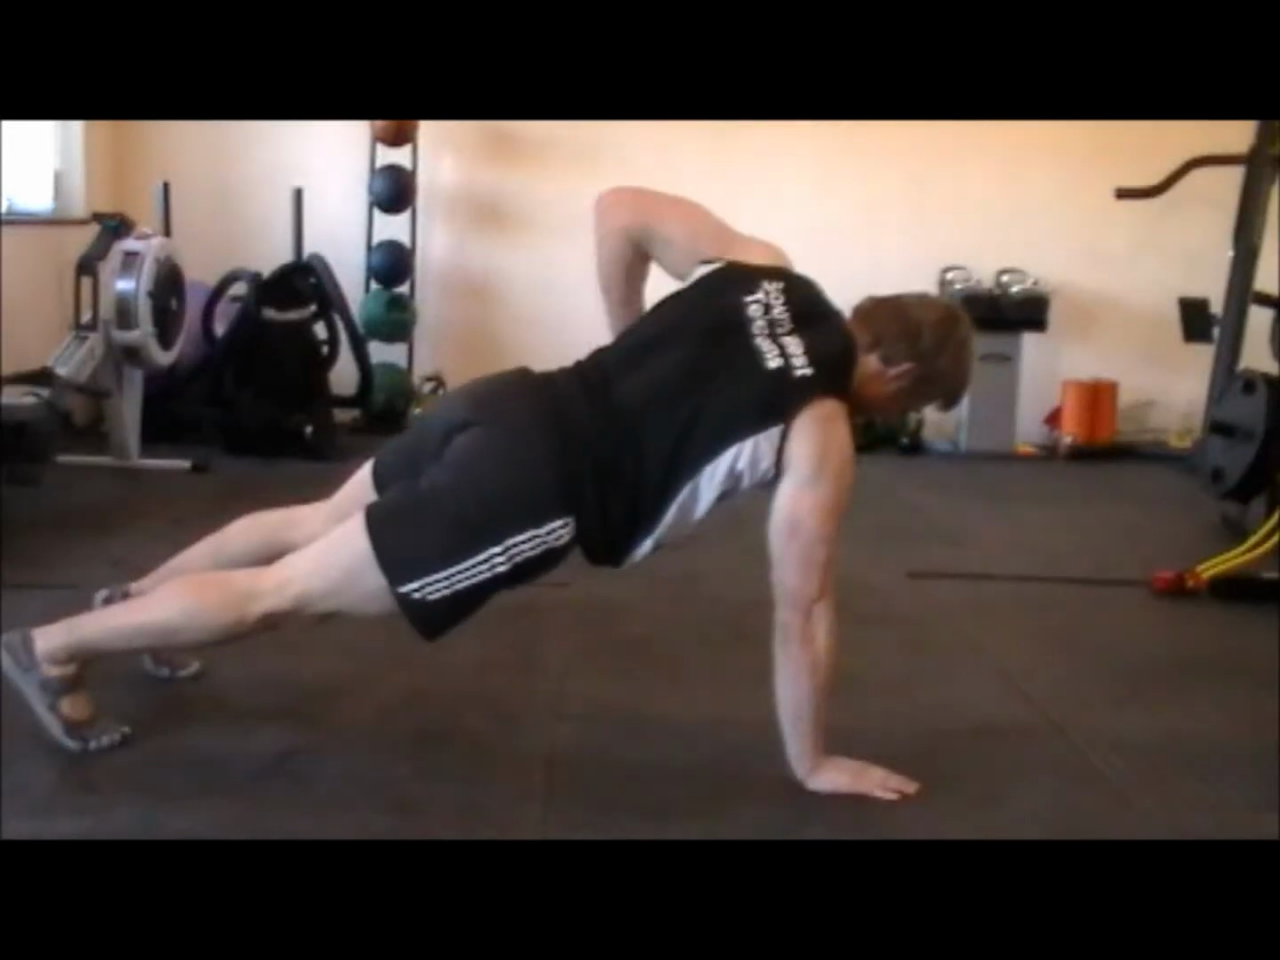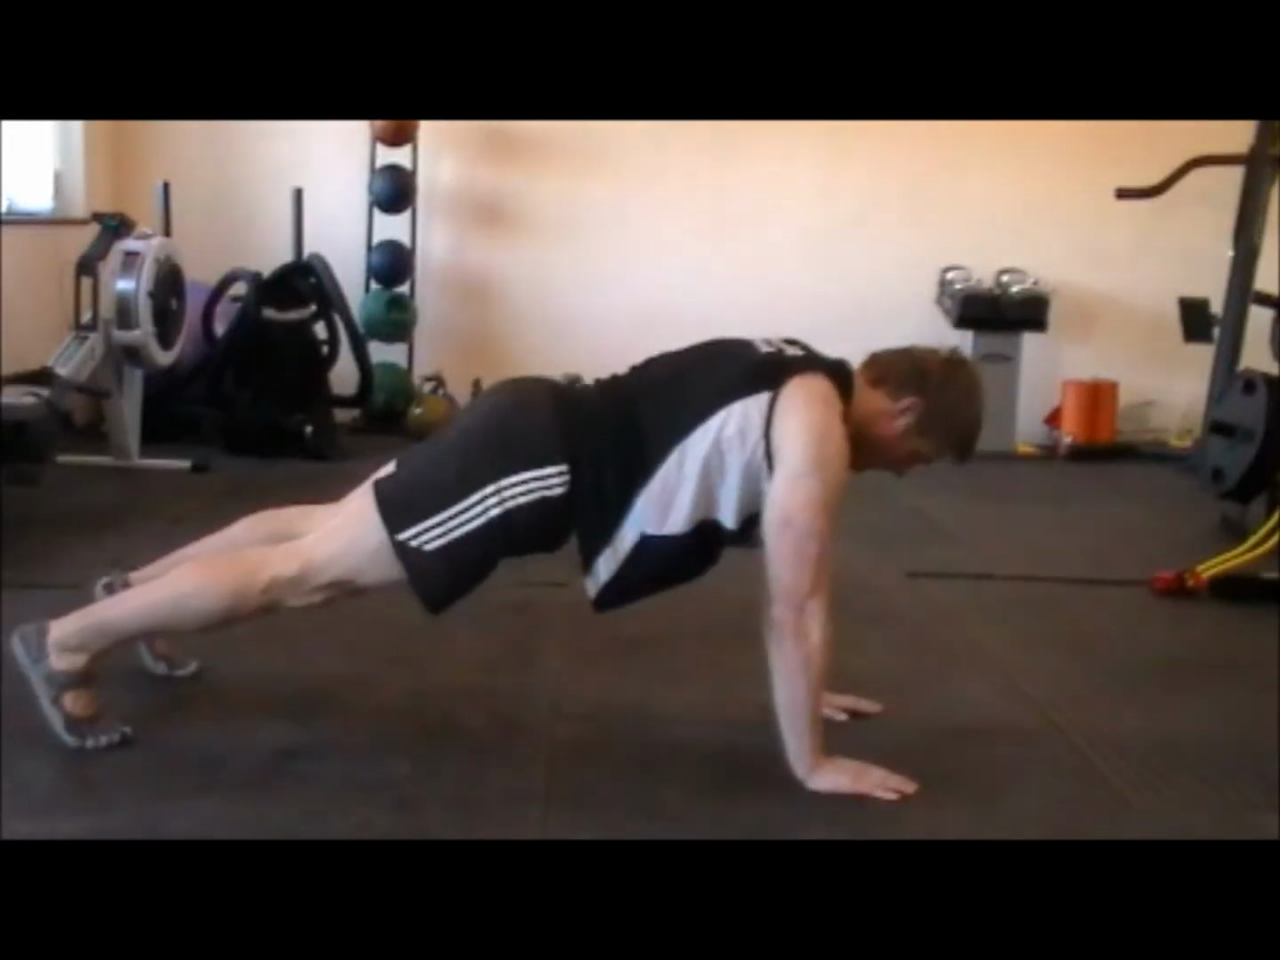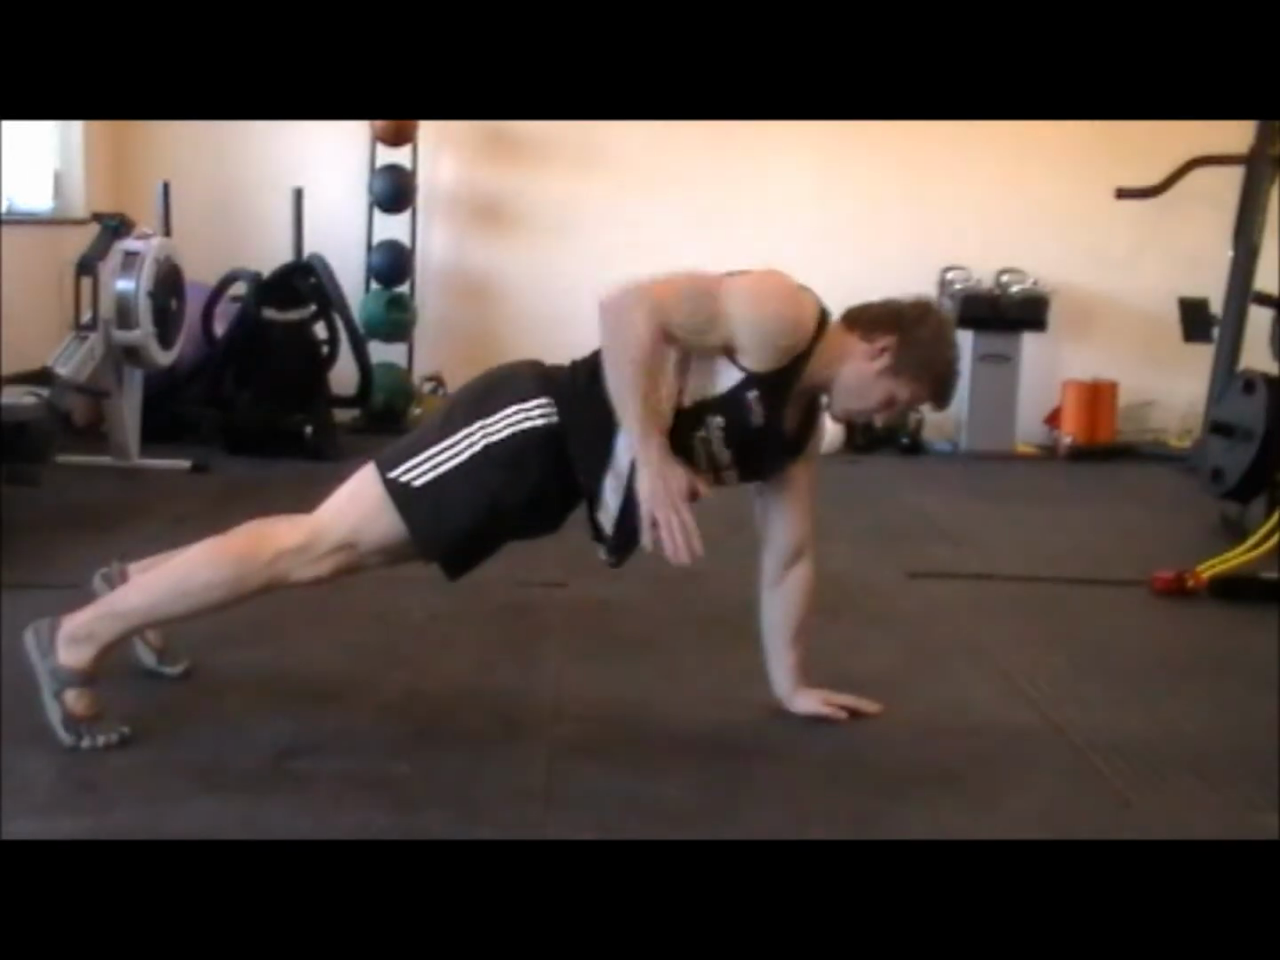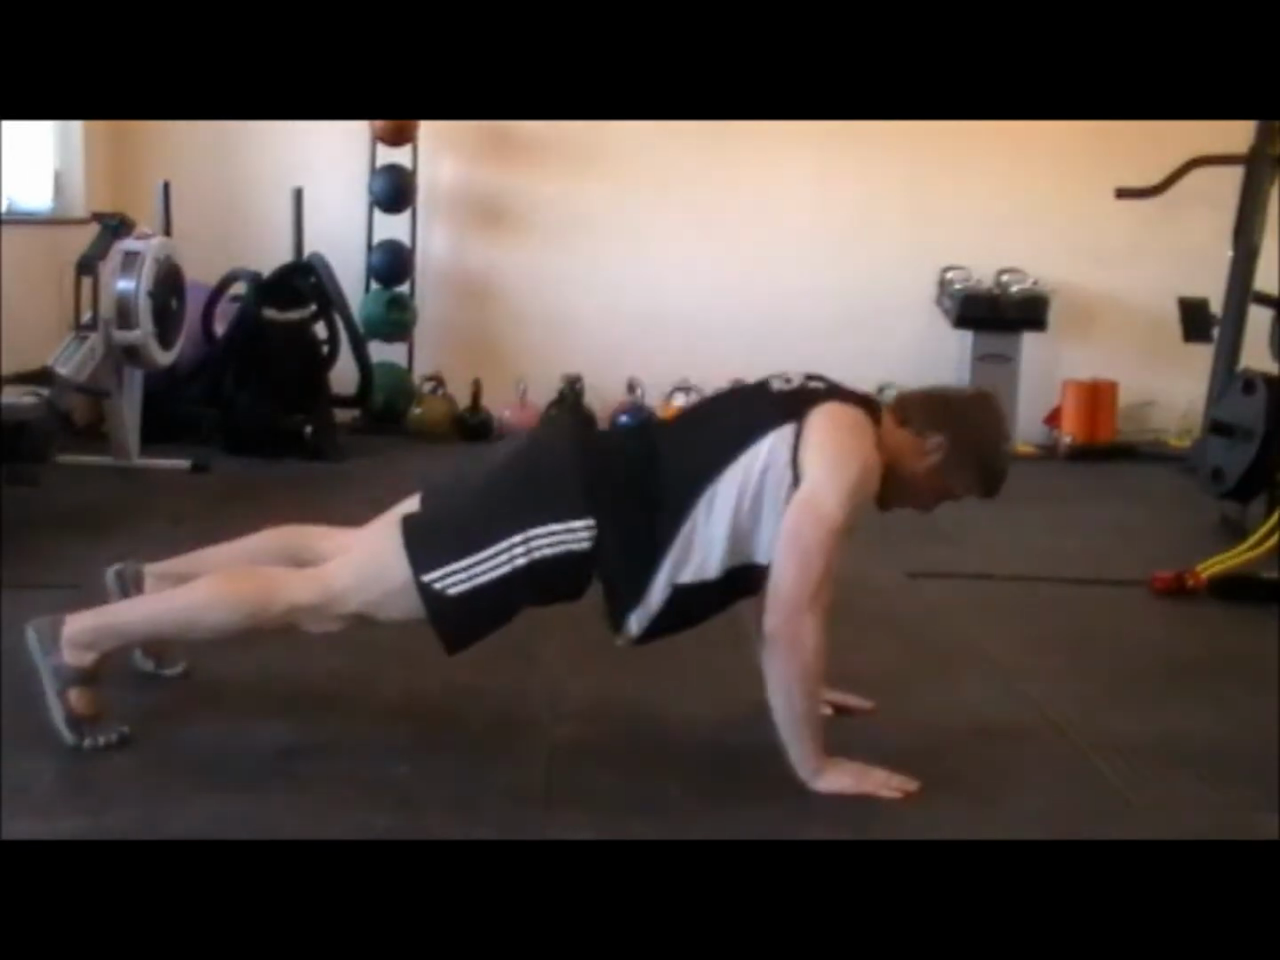
dt=1s
person 1, frame 1
left shoulder: (762, 268)
right shoulder: (821, 428)
left elbow: (615, 206)
right elbow: (802, 608)
right wrist: (813, 763)
left hip: (501, 406)
right hip: (527, 485)
left knee: (316, 523)
right knee: (288, 593)
left ankle: (132, 594)
person 1, frame 2
left shoulder: (802, 390)
right shoulder: (819, 428)
left elbow: (793, 579)
right elbow: (794, 604)
left wrist: (806, 685)
right wrist: (810, 759)
left hip: (537, 437)
right hip: (532, 461)
left knee: (324, 525)
right knee: (307, 570)
left ankle: (134, 583)
right ankle: (63, 644)
person 1, frame 3
left shoulder: (803, 414)
right shoulder: (779, 314)
left elbow: (788, 552)
right elbow: (627, 308)
left wrist: (789, 683)
right wrist: (656, 458)
left hip: (549, 483)
right hip: (524, 428)
left knee: (343, 554)
right knee: (314, 546)
left ankle: (137, 580)
right ankle: (73, 639)
person 1, frame 4
left shoulder: (832, 424)
right shoulder: (854, 453)
left elbow: (770, 562)
right elbow: (790, 614)
left wrist: (797, 680)
right wrist: (815, 763)
left hip: (570, 481)
right hip: (566, 513)
left knee: (341, 549)
right knee: (323, 596)
left ankle: (150, 577)
right ankle: (76, 640)
